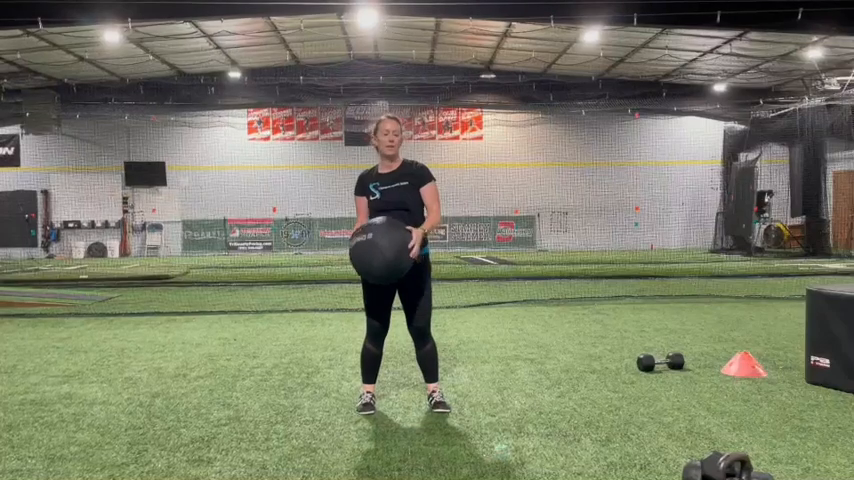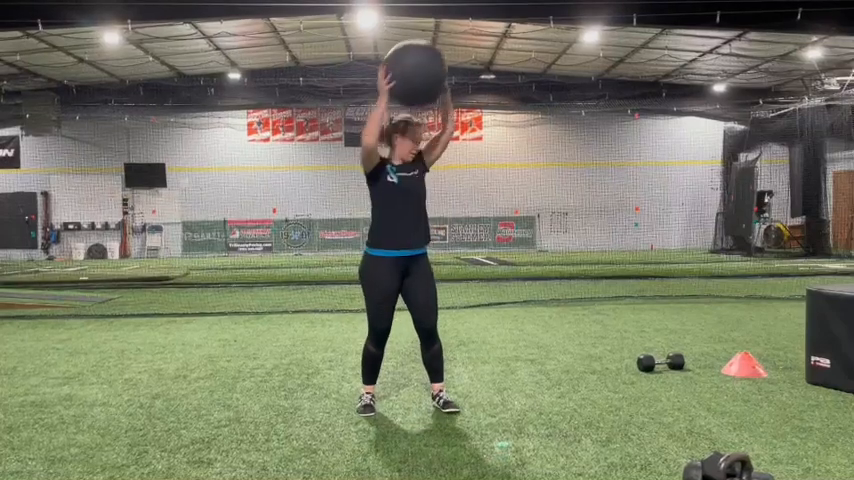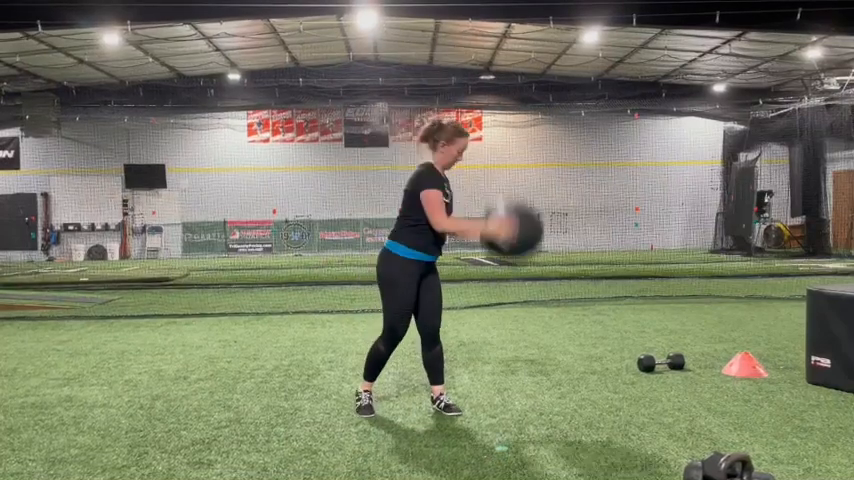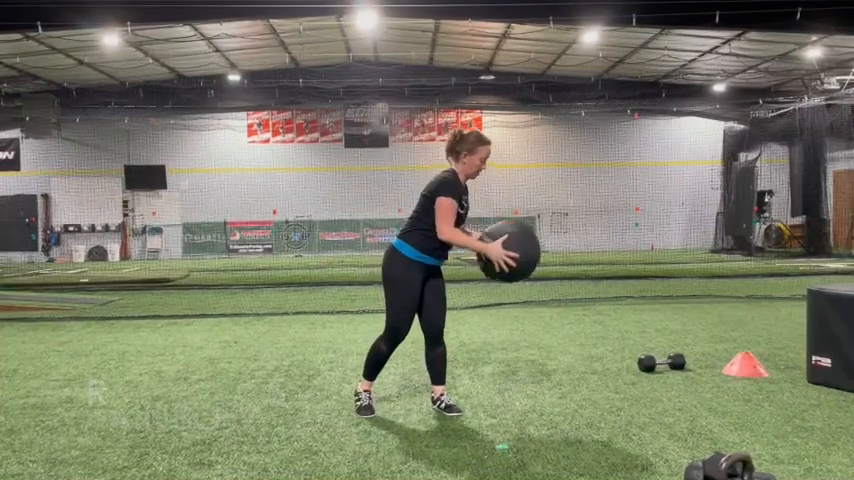
dt=0.5s
person 1, frame 1
left shoulder: (417, 171)
right shoulder: (365, 179)
left elbow: (435, 213)
right elbow: (362, 222)
left wrist: (421, 231)
left hip: (415, 262)
left knee: (420, 328)
right knee: (376, 328)
left ankle: (434, 391)
right ankle: (368, 392)
person 1, frame 2
left shoulder: (419, 166)
right shoulder: (377, 167)
left elbow: (448, 132)
right elbow: (368, 141)
left wrist: (443, 92)
right wrist: (384, 96)
left hip: (417, 262)
right hip: (380, 263)
left knee: (428, 330)
right knee: (379, 331)
left ankle: (439, 392)
right ankle: (368, 392)
person 1, frame 3
left shoulder: (440, 179)
right shoulder: (425, 175)
left elbow: (450, 223)
right elbow: (441, 223)
left wrist: (483, 229)
right wrist: (486, 227)
left hip: (425, 265)
right hip: (399, 263)
left knee: (431, 333)
right knee: (394, 331)
left ankle: (438, 395)
right ankle: (365, 390)
person 1, frame 4
left shoulder: (459, 186)
right shoulder: (448, 183)
left elbow: (455, 231)
right elbow: (445, 232)
left wrist: (485, 242)
right wrist: (487, 249)
left hip: (430, 267)
right hip: (404, 264)
left knee: (435, 332)
right knee: (396, 332)
left ankle: (439, 395)
right ankle: (363, 389)
